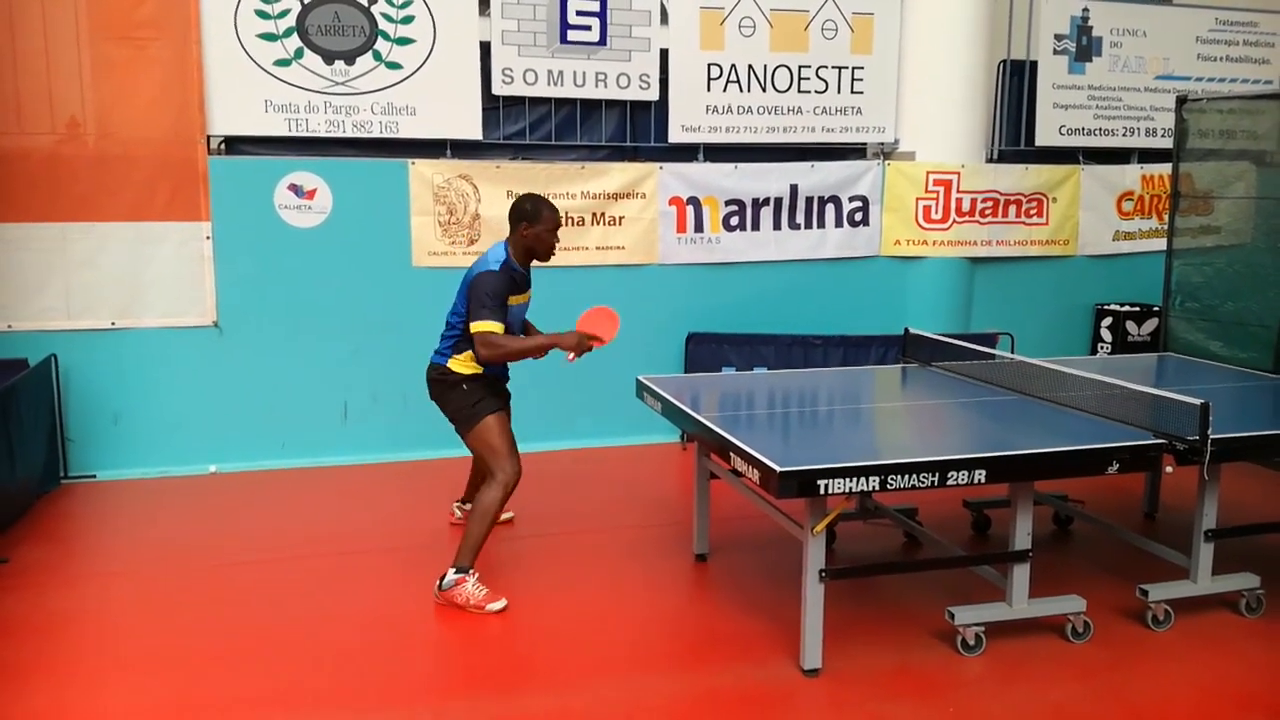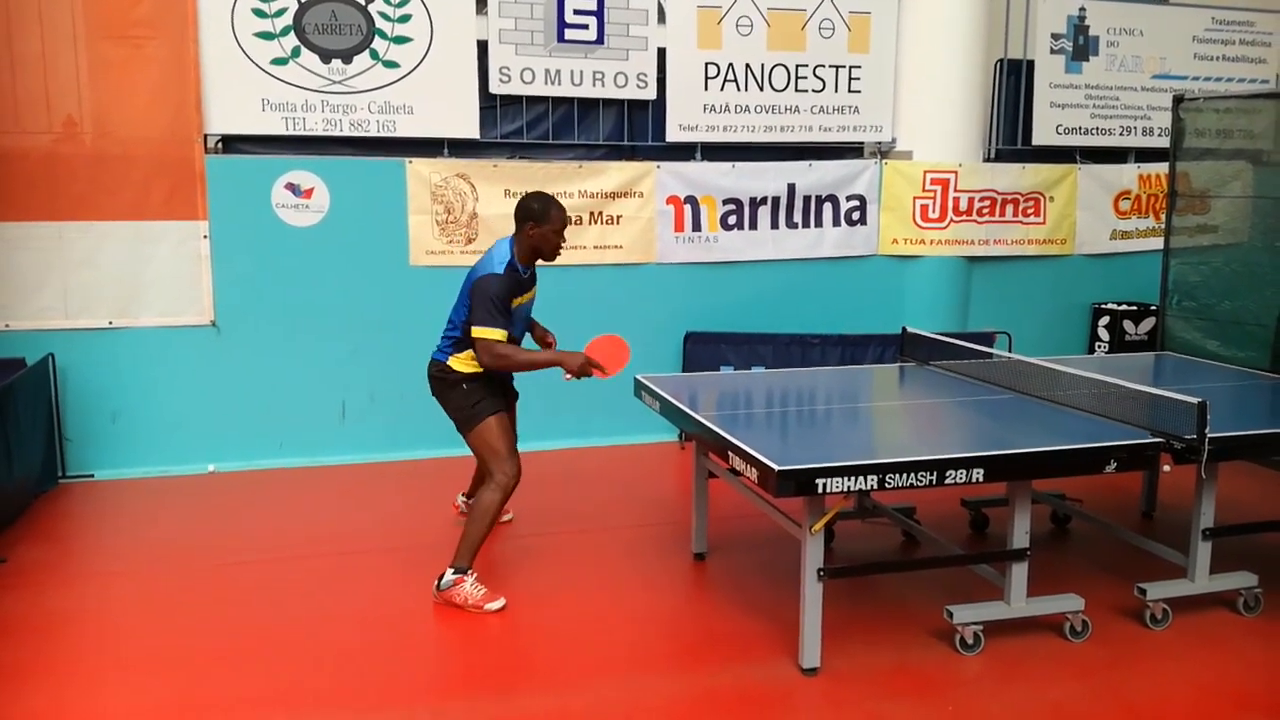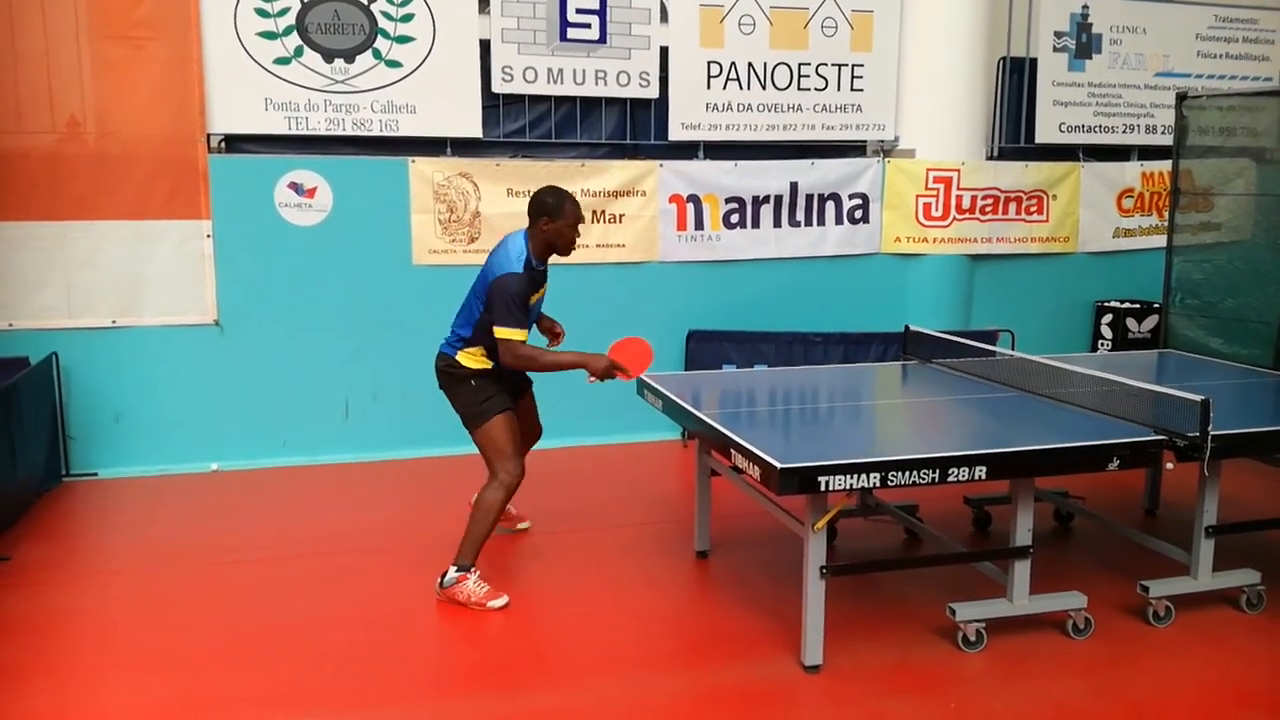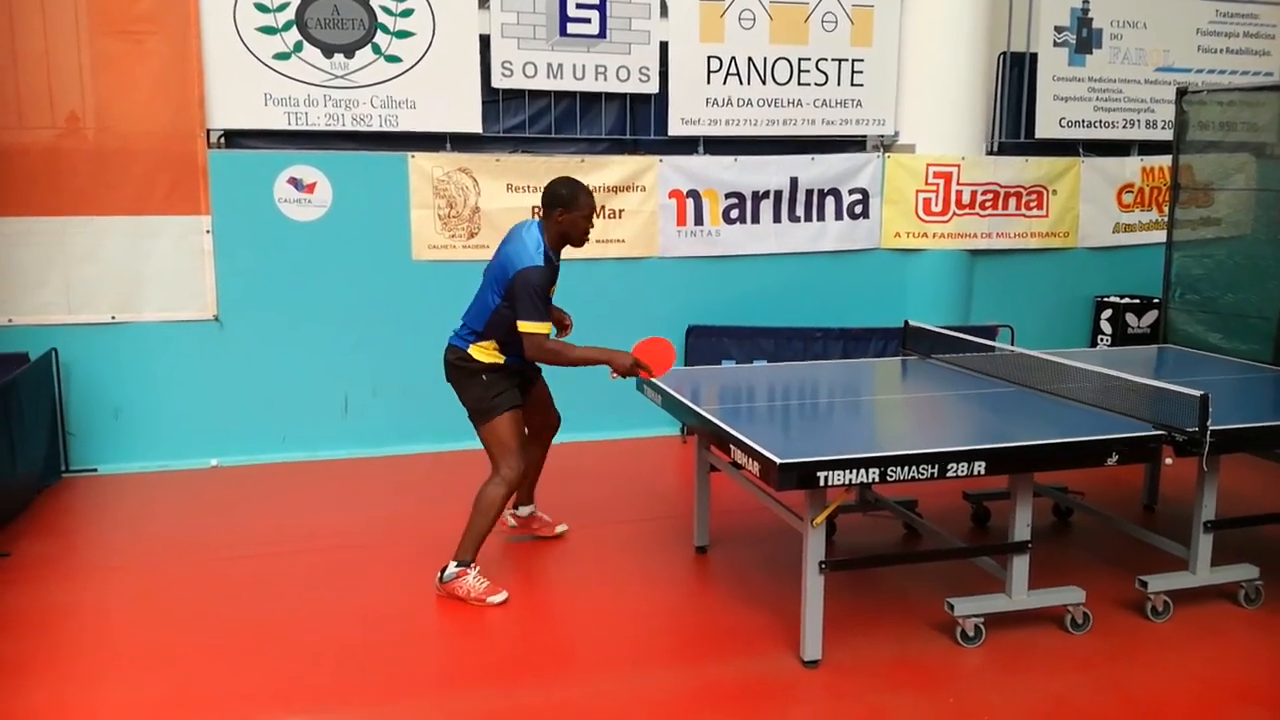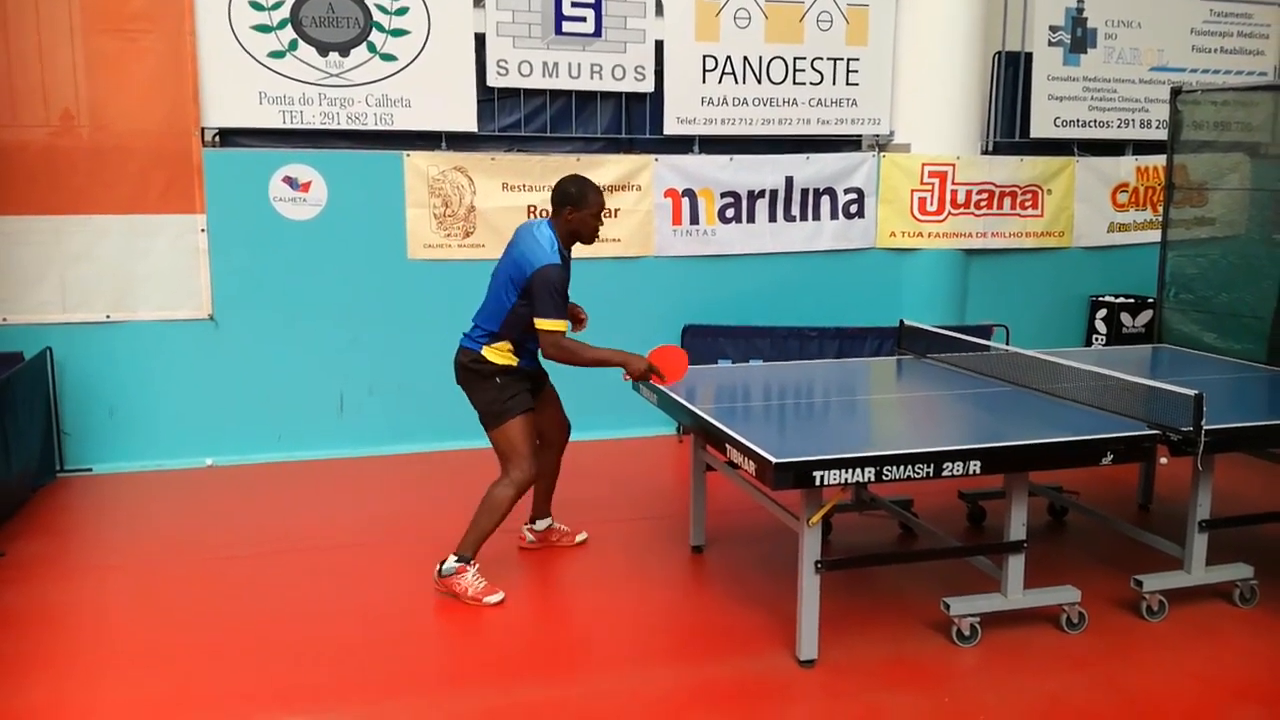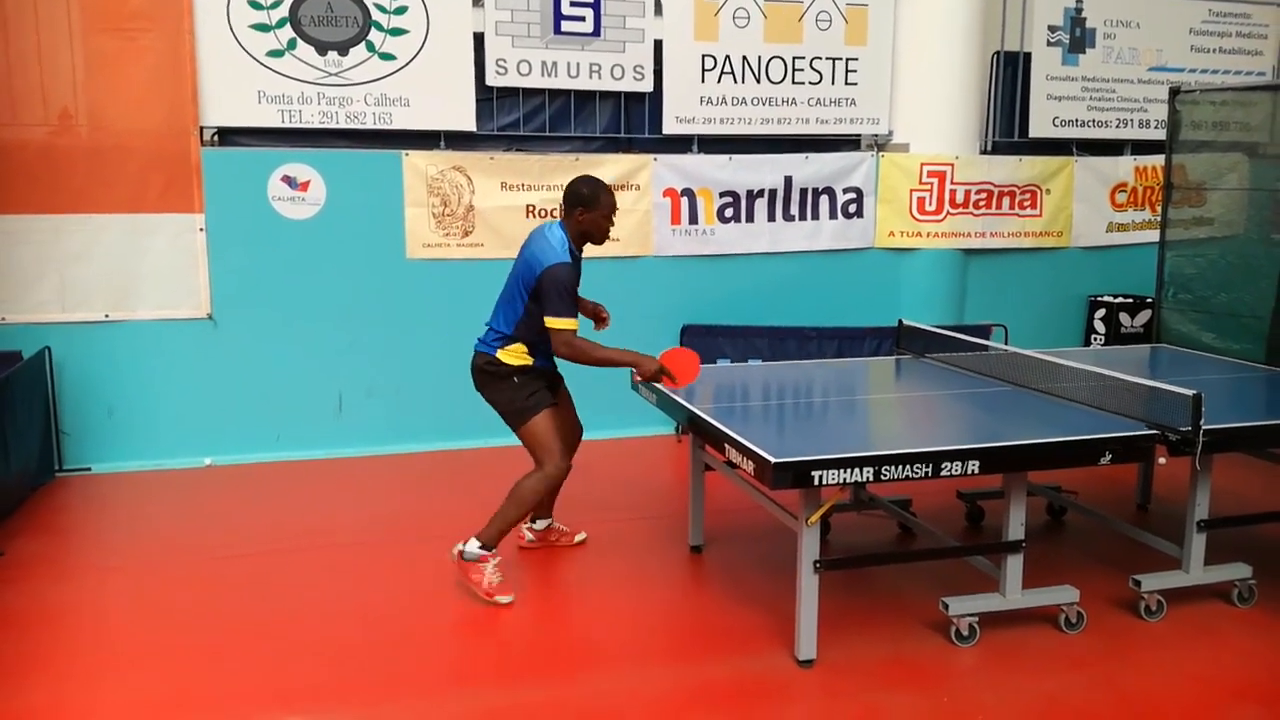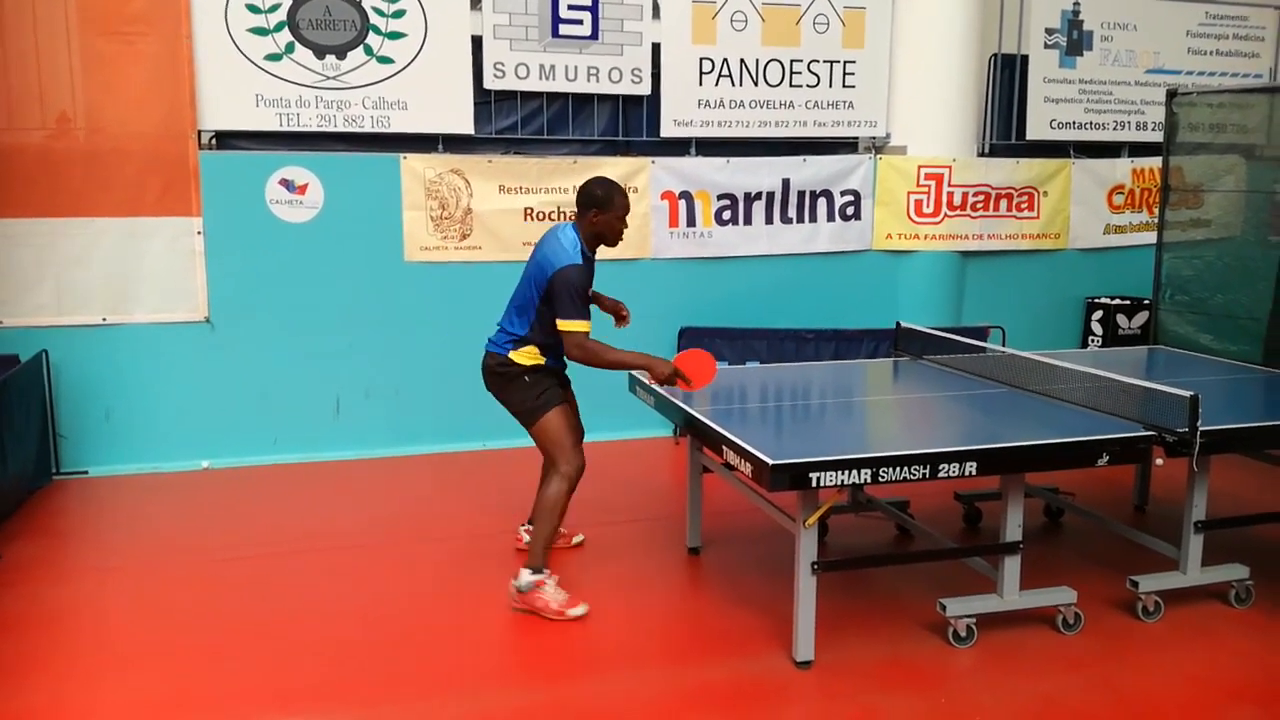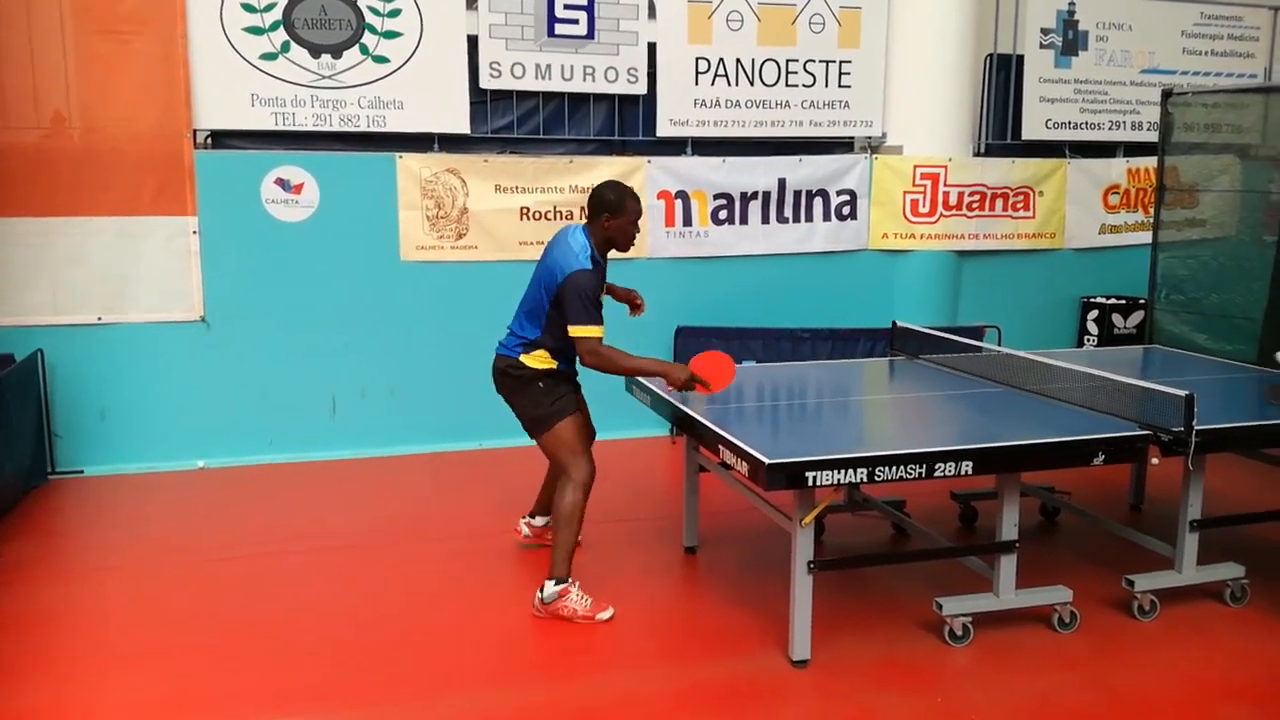
dt=0.1s
person 1, frame 1
left shoulder: (518, 262)
right shoulder: (492, 276)
right elbow: (488, 347)
left wrist: (530, 332)
right wrist: (559, 341)
left hip: (483, 374)
right hip: (460, 377)
left knee: (498, 447)
right knee: (506, 472)
left ankle: (467, 506)
right ankle: (456, 579)
person 1, frame 2
left shoulder: (522, 261)
right shoulder: (495, 278)
right elbow: (491, 353)
left wrist: (536, 329)
right wrist: (560, 358)
left hip: (486, 373)
right hip: (461, 375)
left knee: (500, 445)
right knee: (505, 473)
left ankle: (470, 501)
right ankle: (455, 579)
person 1, frame 3
left shoulder: (524, 245)
right shoulder: (514, 275)
right elbow: (515, 355)
left wrist: (541, 320)
right wrist: (583, 361)
left hip: (491, 363)
right hip: (469, 370)
left knee: (528, 433)
right knee: (507, 472)
left ankle: (495, 508)
right ankle: (457, 576)
person 1, frame 4
left shoulder: (531, 232)
right shoulder: (532, 267)
right elbow: (538, 348)
left wrist: (550, 311)
right wrist: (606, 356)
left hip: (505, 355)
right hip: (479, 363)
left knee: (545, 426)
right knee: (512, 469)
left ankle: (522, 511)
right ankle: (458, 571)
person 1, frame 5
left shoulder: (536, 230)
right shoulder: (549, 266)
right elbow: (555, 347)
left wrist: (563, 307)
right wrist: (624, 359)
left hip: (511, 358)
right hip: (489, 366)
left knee: (556, 433)
right knee: (523, 469)
left ankle: (539, 525)
right ankle: (455, 568)
person 1, frame 6
left shoulder: (551, 233)
right shoulder: (560, 266)
right elbow: (566, 345)
left wrist: (582, 305)
right wrist: (635, 360)
left hip: (526, 359)
right hip: (506, 367)
left knee: (569, 436)
right knee: (554, 464)
left ankle: (540, 524)
right ankle: (478, 550)
person 1, frame 7
left shoulder: (564, 234)
right shoulder: (571, 267)
right elbow: (578, 347)
left wrist: (600, 301)
right wrist: (647, 362)
left hip: (532, 361)
right hip: (517, 367)
left knee: (569, 438)
right knee: (568, 464)
left ankle: (539, 527)
right ankle: (533, 579)
person 1, frame 8
left shoulder: (574, 236)
right shoulder: (581, 273)
right elbow: (592, 354)
left wrist: (617, 292)
right wrist: (663, 369)
left hip: (542, 364)
right hip: (528, 371)
left knee: (580, 438)
right knee: (579, 473)
left ankle: (537, 522)
right ankle: (555, 589)
